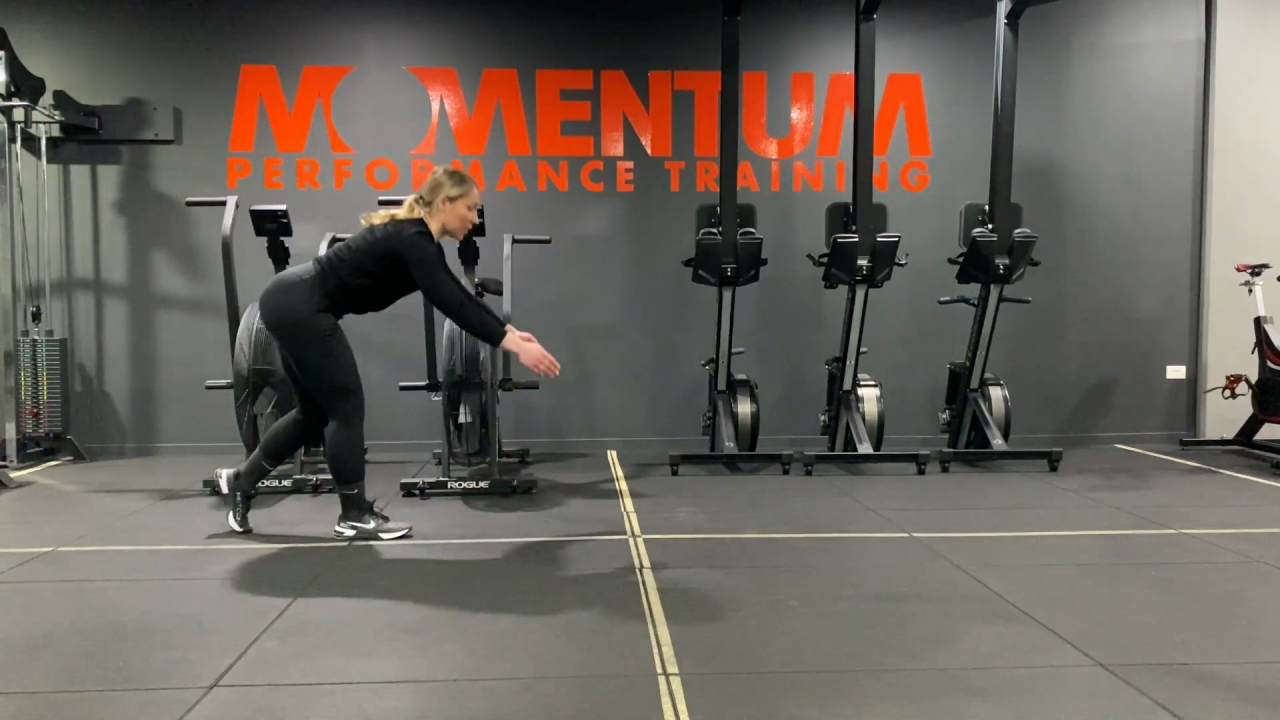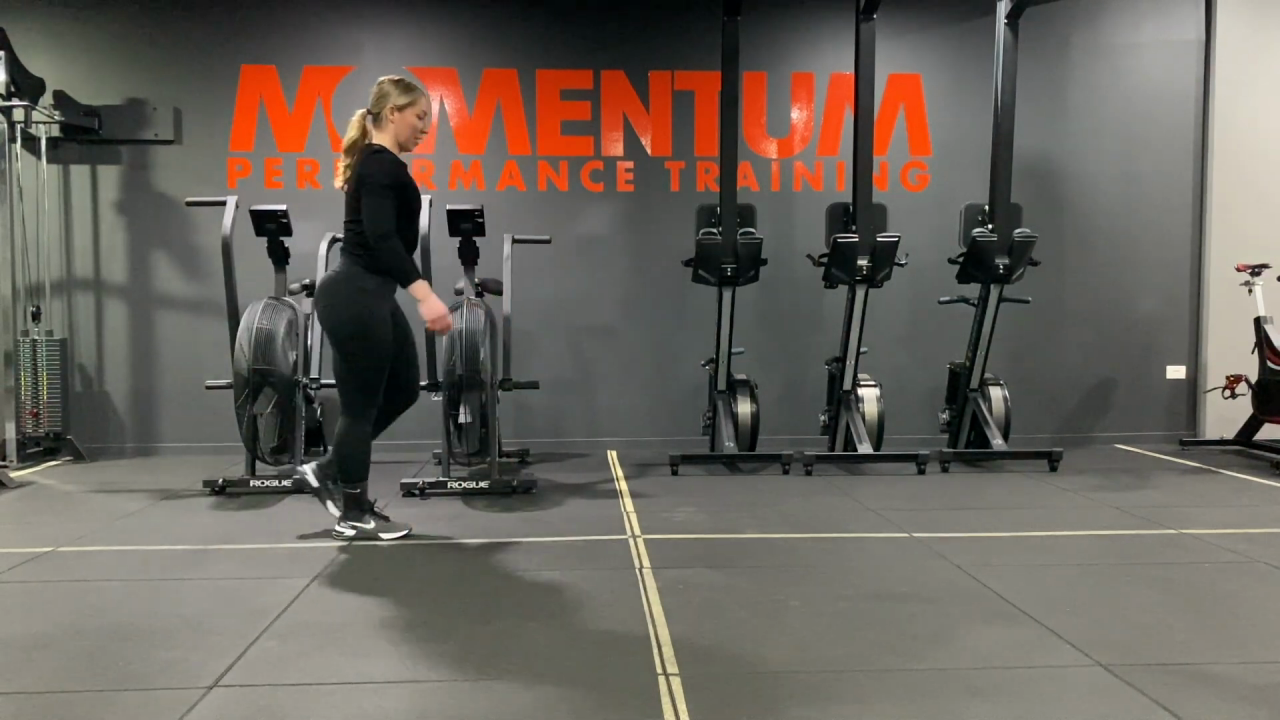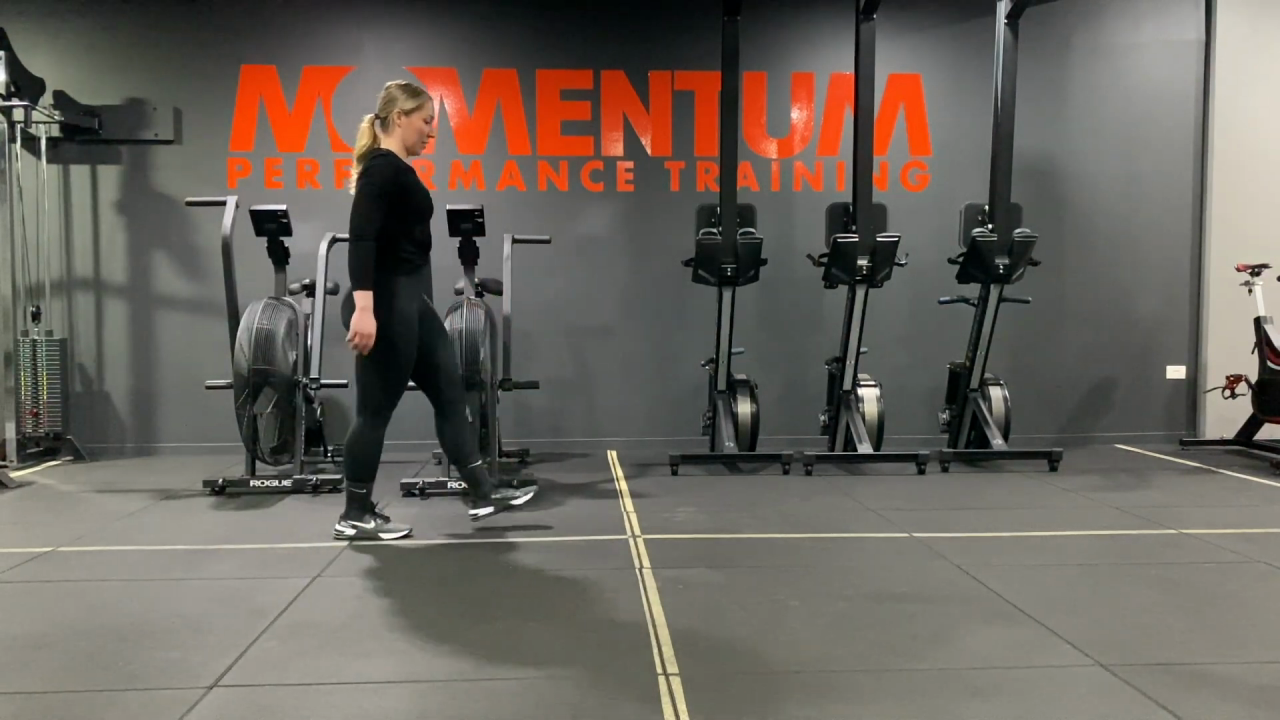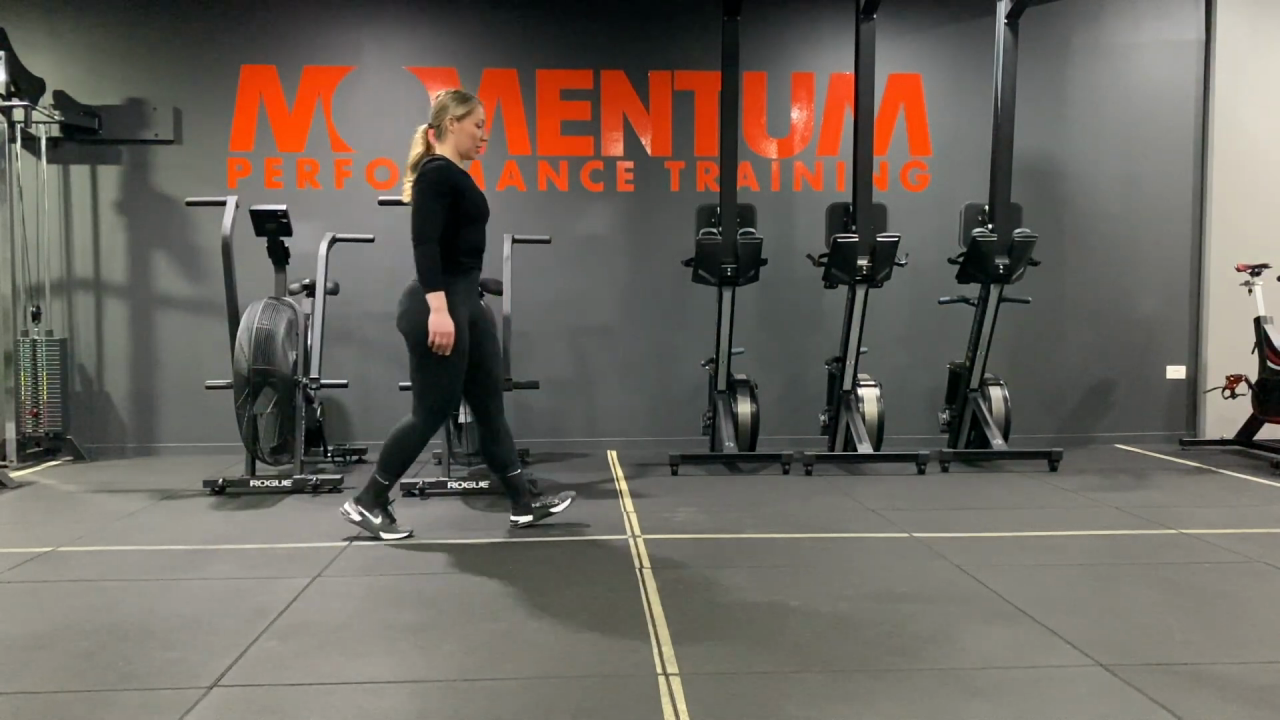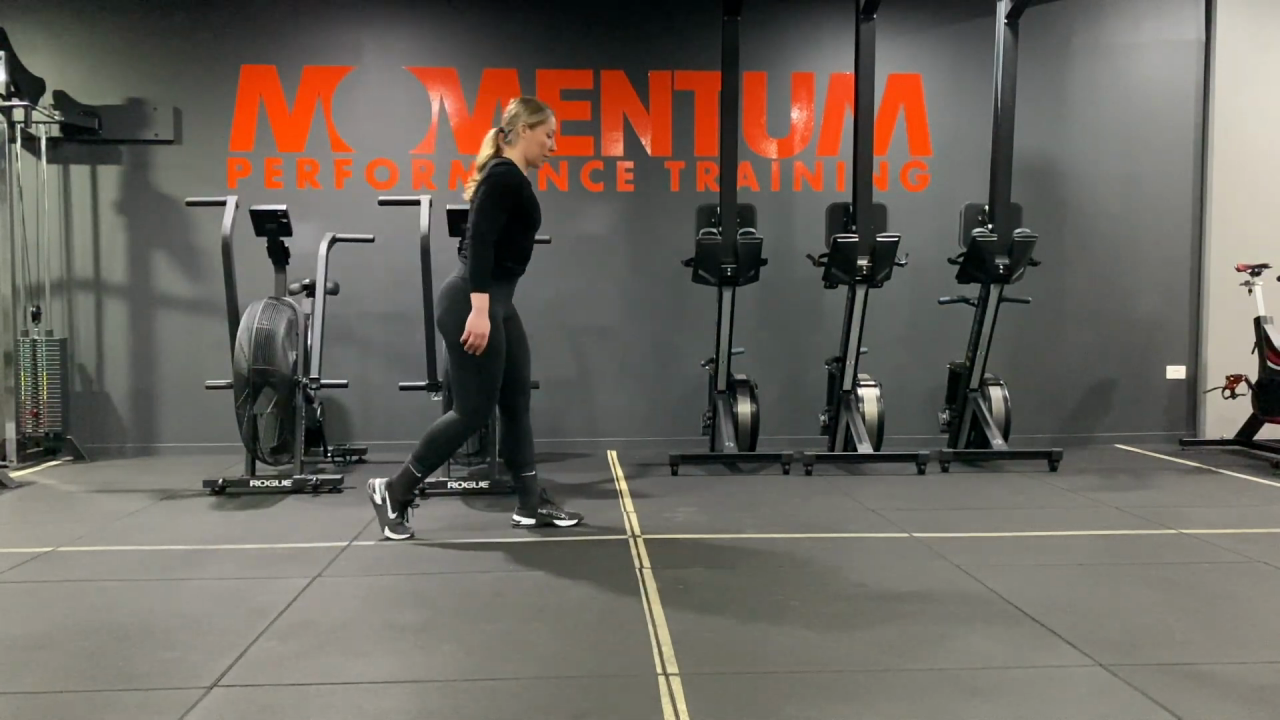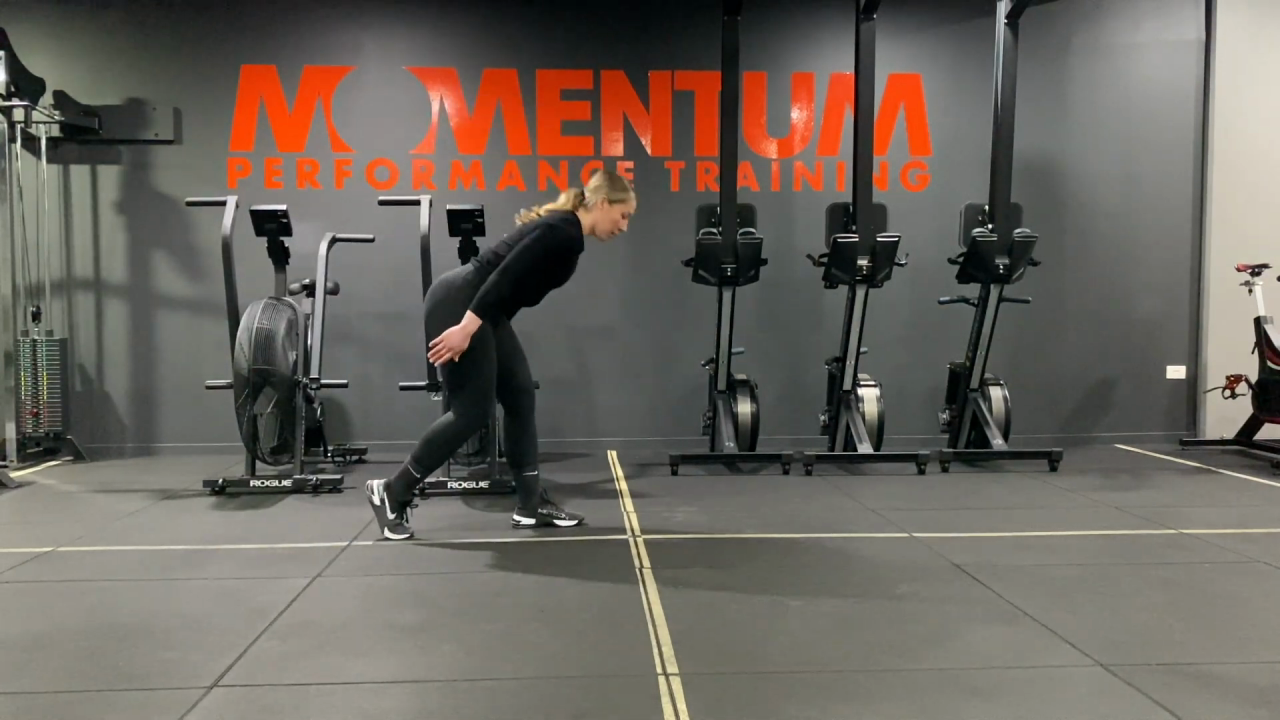
dt=0.4s
person 1, frame 1
left shoulder: (413, 235)
right shoulder: (415, 240)
left elbow: (457, 296)
right elbow: (450, 302)
left wrist: (510, 331)
right wrist: (513, 344)
left hip: (297, 306)
right hip: (297, 308)
left knee: (315, 410)
right knee: (345, 407)
left ankle: (242, 480)
right ankle: (354, 517)
person 1, frame 2
left shoulder: (380, 162)
right shoulder: (379, 164)
right elbow: (382, 238)
left wrist: (415, 293)
right wrist: (424, 294)
left hip: (369, 295)
right hip: (356, 298)
left knee: (402, 391)
right knee: (362, 405)
left ankle: (327, 472)
right ankle: (354, 514)
person 1, frame 3
left shoulder: (397, 170)
right shoulder: (381, 168)
right elbow: (361, 240)
right wrist: (364, 308)
left hip: (409, 299)
right hip: (385, 302)
left knee: (449, 393)
right knee: (376, 408)
left ankle: (483, 493)
right ankle: (356, 515)
person 1, frame 4
left shoulder: (455, 175)
right shoulder: (436, 173)
right elbow: (425, 245)
right wrist: (438, 310)
left hip: (465, 303)
right hip: (438, 307)
left knee: (489, 404)
right knee: (432, 410)
left ankle: (523, 501)
right ankle: (367, 503)
person 1, frame 5
left shoulder: (514, 179)
right shoulder: (503, 178)
right elbow: (480, 244)
right wrist: (478, 311)
left hip: (494, 302)
right hip: (475, 303)
left knee: (517, 402)
right knee: (473, 409)
left ankle: (531, 502)
right ankle: (394, 491)
person 1, frame 6
left shoulder: (567, 232)
right shoulder: (562, 235)
right elbow: (505, 275)
left wrist: (474, 325)
right wrist: (466, 328)
left hip: (475, 307)
right hip: (458, 305)
left knee: (520, 397)
right knee: (470, 409)
left ankle: (531, 504)
right ankle: (391, 494)
